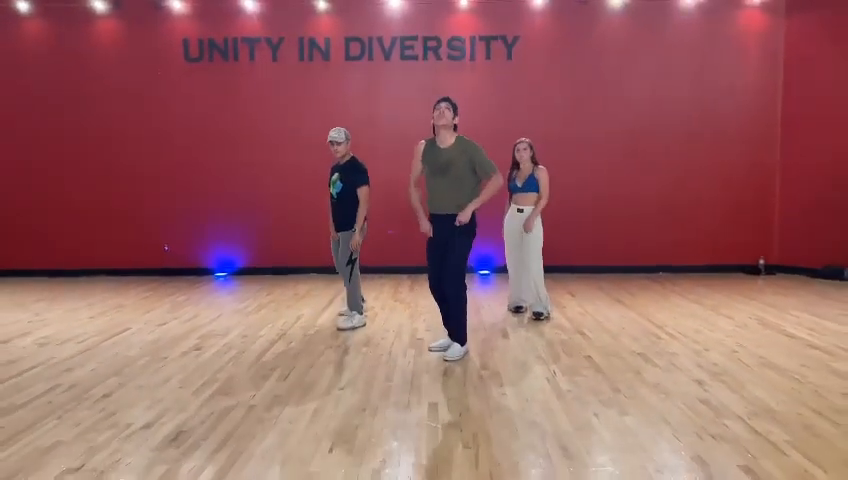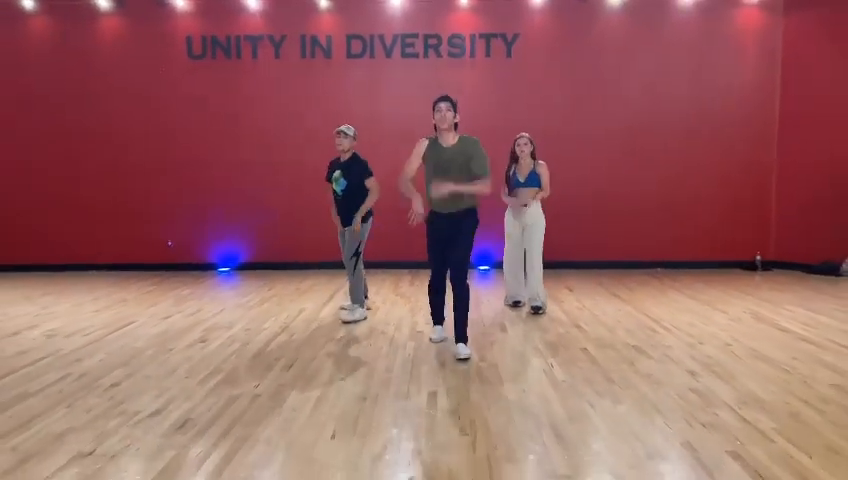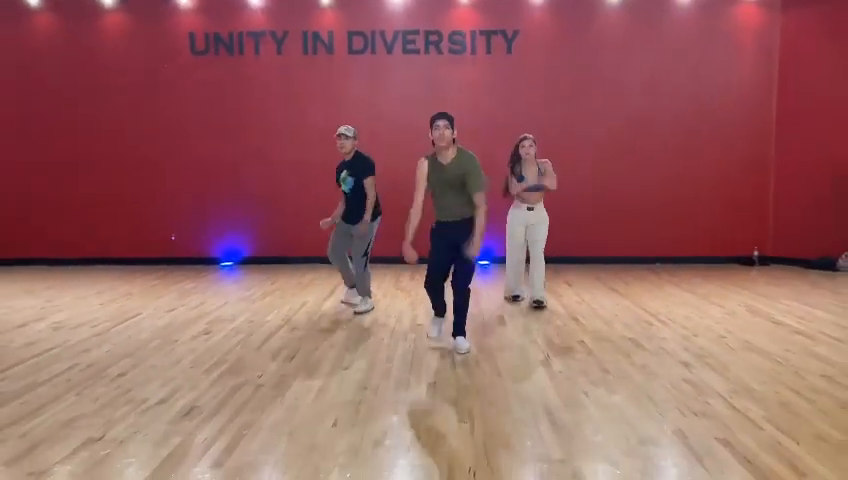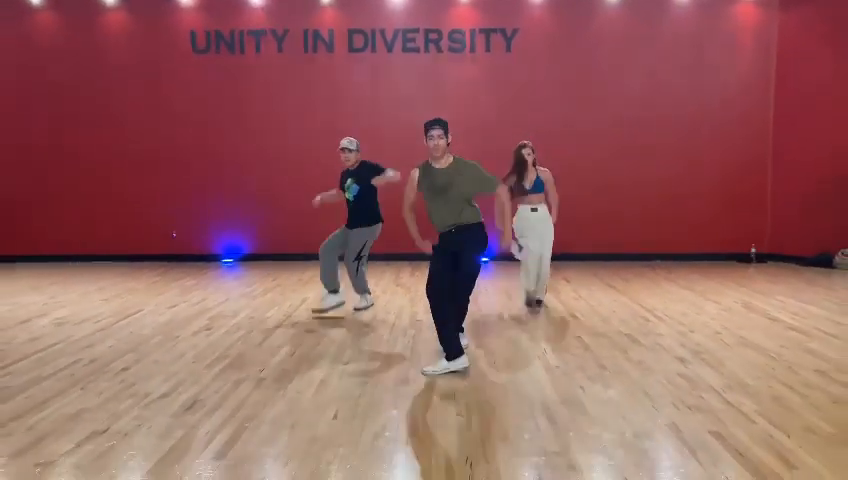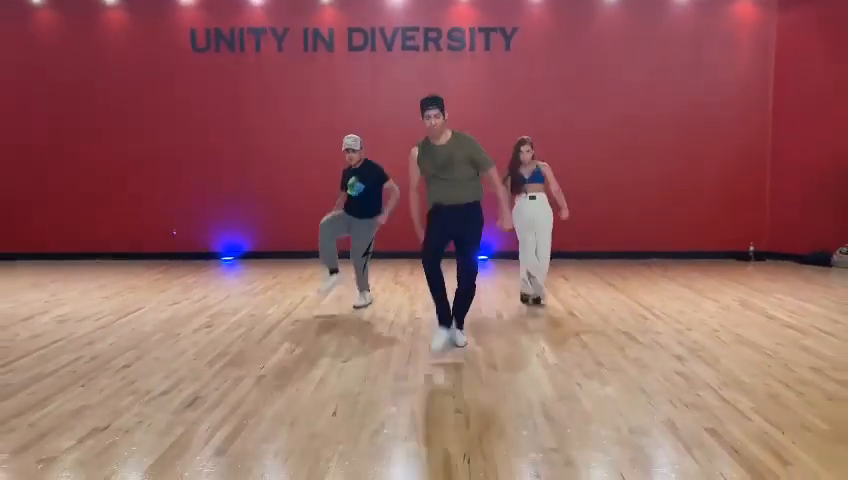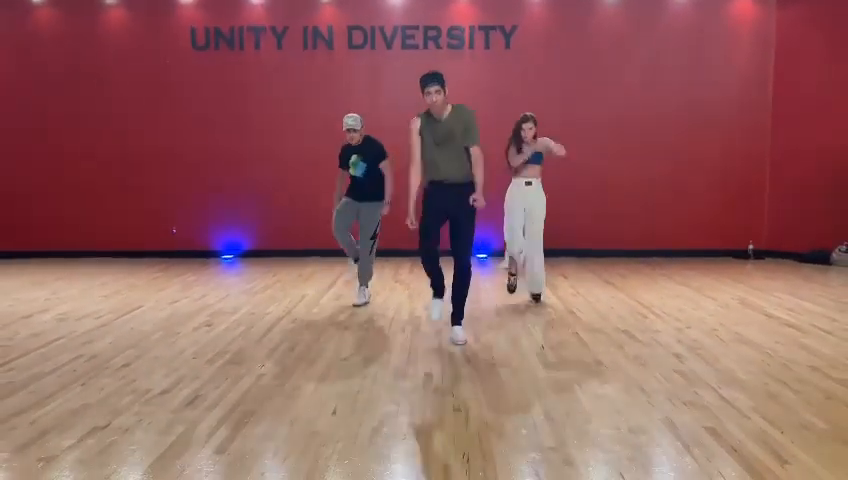
dt=0.2s
person 1, frame 1
left shoulder: (469, 148)
right shoulder: (423, 148)
left elbow: (496, 180)
right elbow: (413, 186)
left wrist: (470, 208)
right wrist: (421, 217)
left hip: (461, 224)
right hip: (435, 223)
left knee: (453, 280)
right knee: (435, 283)
left ankle: (460, 341)
right ankle: (452, 334)
person 1, frame 2
left shoulder: (471, 146)
right shoulder: (425, 146)
left elbow: (485, 187)
right elbow: (405, 179)
left wrist: (453, 188)
right wrist: (415, 197)
left hip: (464, 220)
right hip: (437, 219)
left knee: (458, 276)
right knee: (437, 276)
left ankle: (461, 339)
right ankle: (438, 323)
person 1, frame 3
left shoulder: (468, 161)
right shoulder: (425, 163)
left elbow: (481, 204)
right elbow: (418, 203)
left wrist: (476, 240)
right wrist: (407, 241)
left hip: (468, 226)
right hip: (443, 228)
left knee: (461, 283)
right knee: (433, 281)
left ankle: (459, 334)
right ankle: (439, 314)
person 1, frame 4
left shoulder: (467, 168)
right shoulder: (419, 174)
left elbow: (501, 189)
right elbow: (407, 208)
left wrist: (506, 228)
right wrist: (419, 239)
left hip: (472, 234)
right hip: (445, 239)
left knee: (462, 286)
right knee: (436, 290)
left ankle: (456, 328)
right ankle: (454, 355)
person 1, frame 5
left shoulder: (466, 143)
right shoulder: (418, 151)
left elbow: (493, 176)
right elbow: (414, 192)
left wrist: (505, 212)
right wrist: (418, 228)
left hip: (468, 213)
right hip: (439, 213)
left knee: (467, 274)
right knee: (429, 261)
left ankle: (458, 325)
right ankle: (445, 325)
person 1, frame 6
left shoulder: (465, 115)
right shoulder: (419, 123)
left elbow: (476, 154)
right elbow: (416, 166)
left wrist: (479, 191)
right wrist: (411, 208)
left hip: (464, 191)
right hip: (435, 191)
left knee: (463, 258)
right knee: (426, 245)
left ankle: (457, 321)
right ankle: (438, 292)
person 2, frame 1
left shoulder: (357, 169)
right shoulder: (335, 169)
left elbow: (364, 202)
left wrist: (357, 231)
right wrist: (332, 224)
left hip: (351, 228)
right hip: (338, 227)
left knee: (348, 267)
right knee: (342, 266)
left ankle: (357, 314)
right ankle: (357, 304)
person 2, frame 2
left shoulder: (359, 164)
right shoulder: (333, 165)
left elbow: (375, 191)
left wrist: (359, 215)
right wrist: (335, 216)
left hip: (359, 221)
right hip: (344, 221)
left knee: (353, 261)
right knee: (349, 261)
left ankle: (359, 308)
right ankle: (361, 299)
person 2, frame 3
left shoulder: (364, 162)
right shoulder: (341, 167)
left elbow: (371, 191)
left wrist: (367, 218)
right wrist: (332, 218)
left hip: (365, 218)
right hip: (347, 218)
left knee: (359, 258)
right knee: (334, 253)
left ankle: (366, 299)
right ankle: (353, 289)
person 2, frame 4
left shoulder: (370, 169)
right shoulder: (345, 174)
left elbow: (395, 175)
right elbow: (339, 193)
left wrist: (381, 179)
right wrist: (322, 196)
left hip: (368, 225)
right hip: (351, 226)
left knee: (352, 261)
right knee: (326, 251)
left ankle: (365, 296)
right ankle: (333, 294)
person 2, frame 5
left shoulder: (373, 169)
right shoulder: (347, 173)
left elbow: (395, 192)
left wrist: (385, 214)
right wrist: (334, 210)
left hip: (368, 219)
right hip: (347, 215)
left knee: (359, 257)
right knee: (326, 227)
left ankle: (365, 293)
right ankle: (333, 273)
person 2, frame 6
left shoulder: (374, 146)
right shoulder: (345, 150)
left elbow: (388, 173)
left wrist: (387, 202)
right wrist: (337, 197)
left hip: (374, 201)
right hip: (353, 199)
left knee: (367, 244)
right knee: (338, 227)
left ankle: (363, 287)
right ankle: (357, 259)
person 3, frame 1
left shoulder: (540, 171)
right shoulder: (512, 173)
left elbow: (544, 197)
right elbow: (509, 199)
left wrist: (532, 218)
right wrist: (504, 222)
left hip: (532, 218)
right hip: (512, 218)
left knee: (532, 263)
right knee: (514, 262)
left ankle: (539, 306)
right ankle: (518, 301)
person 3, frame 2
left shoulder: (540, 166)
right shoulder: (511, 168)
left elbow: (546, 191)
right elbow: (505, 194)
left wrist: (532, 199)
right wrist: (511, 201)
left hip: (534, 213)
right hip: (514, 213)
left knee: (534, 256)
right knee: (512, 256)
left ankle: (537, 300)
right ankle: (515, 295)
person 3, frame 3
left shoulder: (545, 165)
right shoulder: (514, 168)
left elbow: (553, 185)
right elbow: (513, 190)
left wrist: (538, 180)
right wrist: (527, 182)
left hip: (538, 214)
right hip: (518, 213)
left knee: (537, 254)
right knee: (515, 254)
left ankle: (538, 295)
right ankle: (514, 290)
person 3, frame 4
left shoulder: (544, 173)
right shoulder: (513, 177)
left elbow: (552, 195)
left wrist: (553, 214)
left hip: (543, 216)
right hip: (523, 217)
left knee: (543, 259)
right knee: (531, 251)
left ankle: (538, 294)
person 3, frame 5
left shoulder: (543, 167)
right shoulder: (513, 172)
left elbow: (555, 188)
right elbow: (509, 193)
left wrist: (564, 206)
left hip: (542, 207)
right hip: (522, 209)
left knee: (543, 252)
right knee: (527, 246)
left ankle: (536, 289)
right ankle: (528, 288)
person 3, frame 6
left shoulder: (542, 143)
right shoulder: (514, 146)
left elbow: (561, 152)
right elbow: (513, 162)
left wrist: (546, 147)
right wrist: (531, 150)
left hip: (536, 192)
right hip: (516, 191)
left knee: (535, 238)
right knee: (513, 230)
left ankle: (535, 286)
right ankle: (514, 265)
